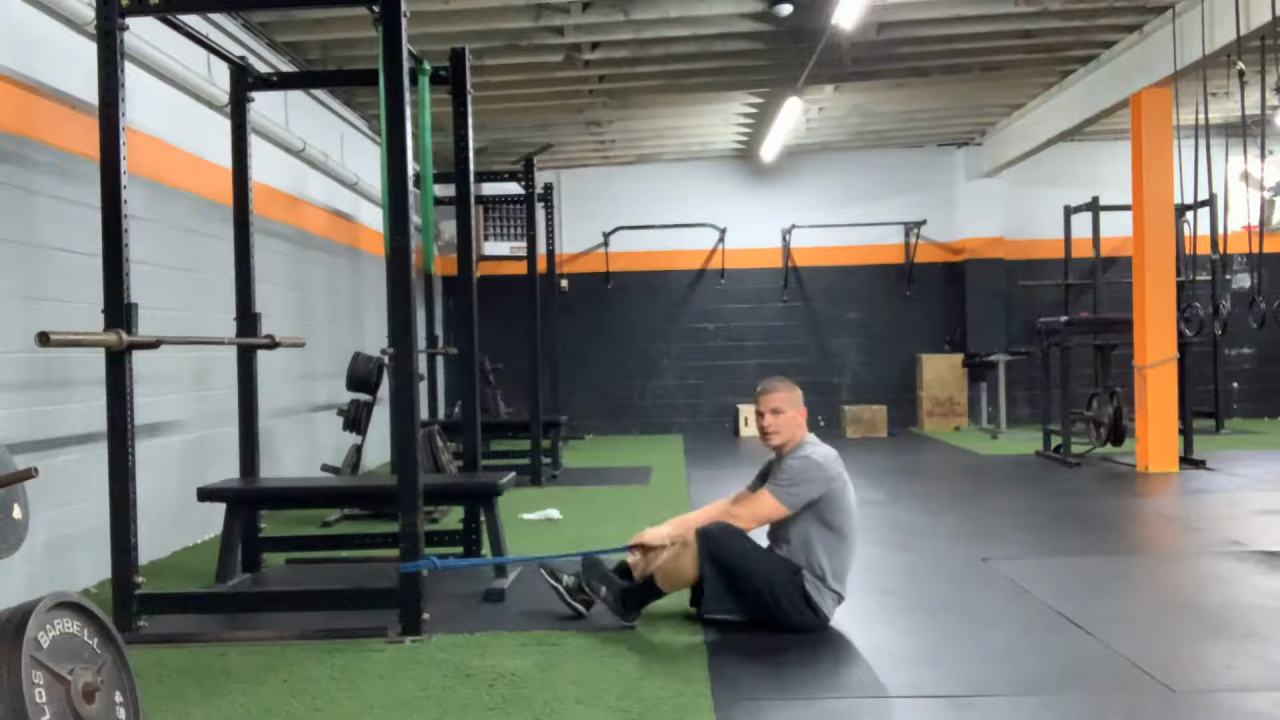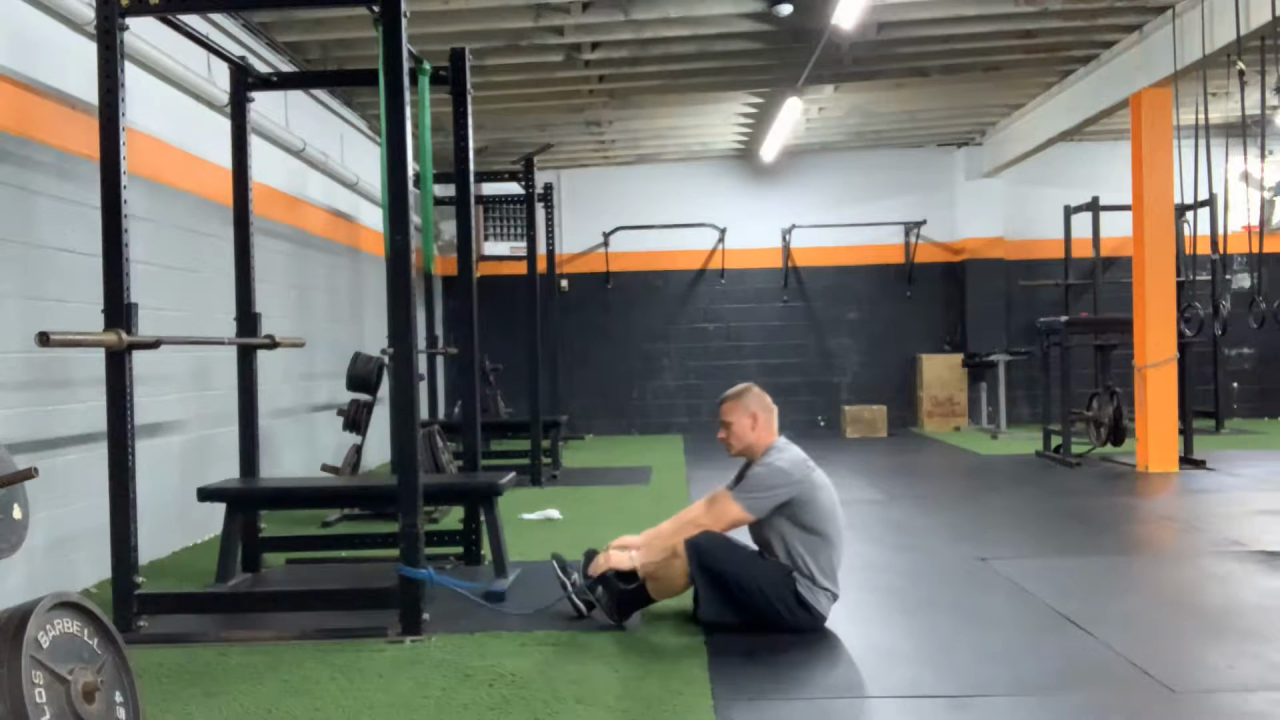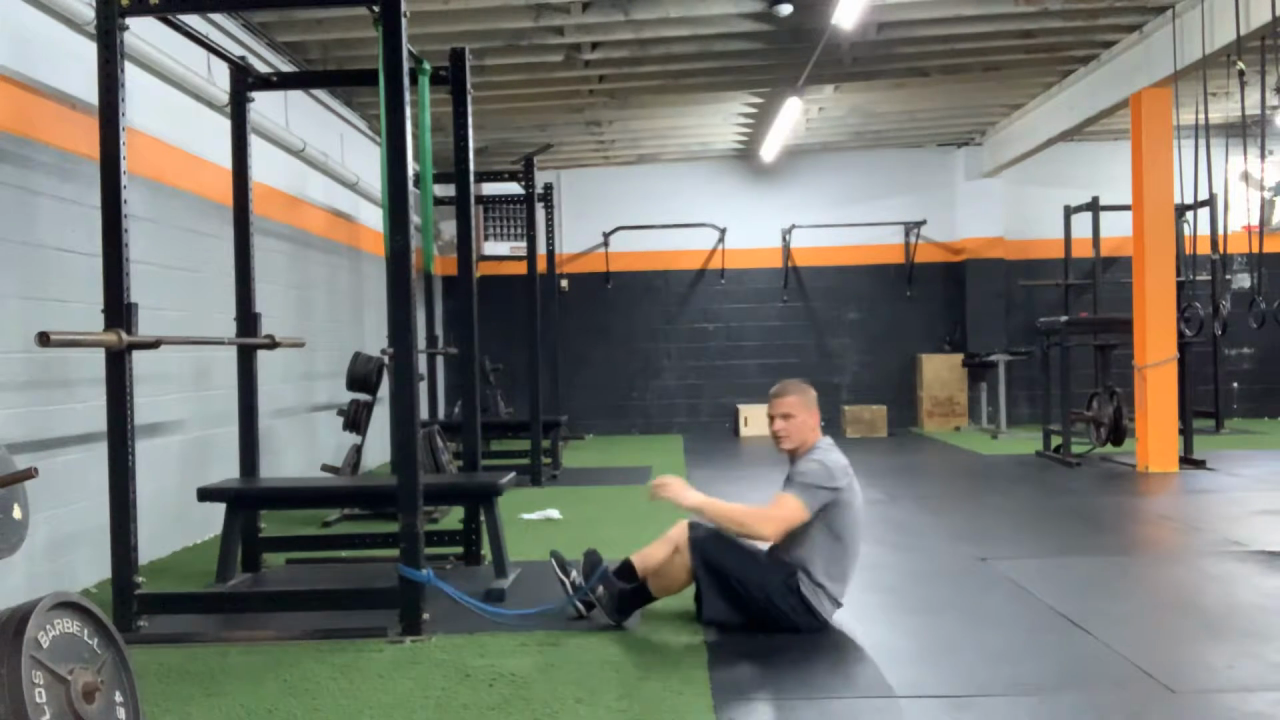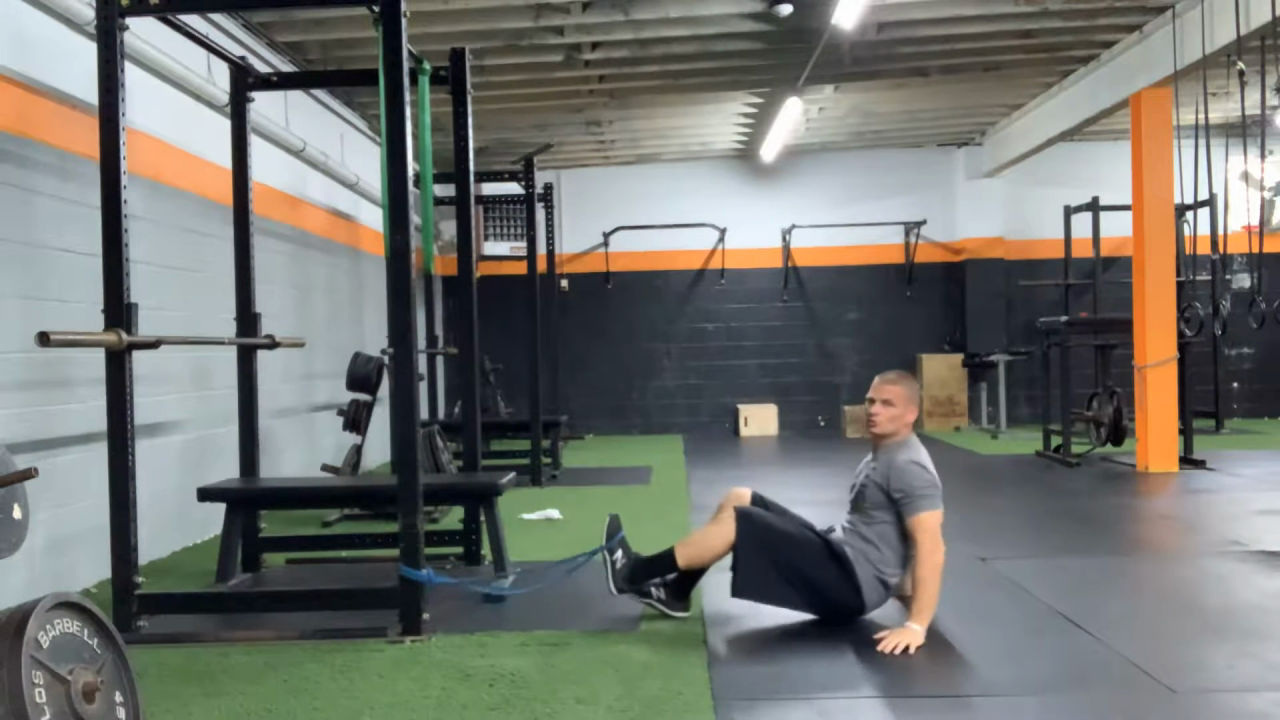
dt=1s
person 1, frame 1
left shoulder: (811, 463)
right shoulder: (782, 462)
left elbow: (742, 519)
right elbow: (731, 505)
left wrist: (668, 535)
right wrist: (669, 528)
left hip: (807, 600)
right hip: (787, 579)
left knee: (709, 537)
right knee: (684, 539)
left ankle: (627, 601)
right ankle: (586, 590)
person 1, frame 2
left shoulder: (779, 468)
right shoulder: (765, 462)
left elbow: (706, 523)
right elbow: (707, 507)
left wrist: (634, 558)
right wrist: (642, 539)
left hip: (802, 601)
right hip: (786, 579)
left knee: (697, 547)
right knee: (683, 542)
left ankle: (620, 603)
right ankle: (596, 587)
person 1, frame 3
left shoulder: (820, 467)
right shoulder: (812, 460)
left elbow: (767, 526)
left wrist: (695, 500)
left hip: (802, 602)
right hip: (792, 582)
left knee: (697, 543)
right knee: (685, 533)
left ankle: (620, 603)
right ankle: (600, 587)
person 1, frame 4
left shoulder: (907, 466)
right shoulder: (884, 454)
left elbow: (932, 548)
right elbow: (906, 532)
left wrist: (916, 626)
right wrist: (903, 582)
left hip: (852, 585)
right hip: (837, 555)
left knee: (737, 520)
right knee: (739, 500)
left ankle: (635, 573)
right ankle: (676, 592)
